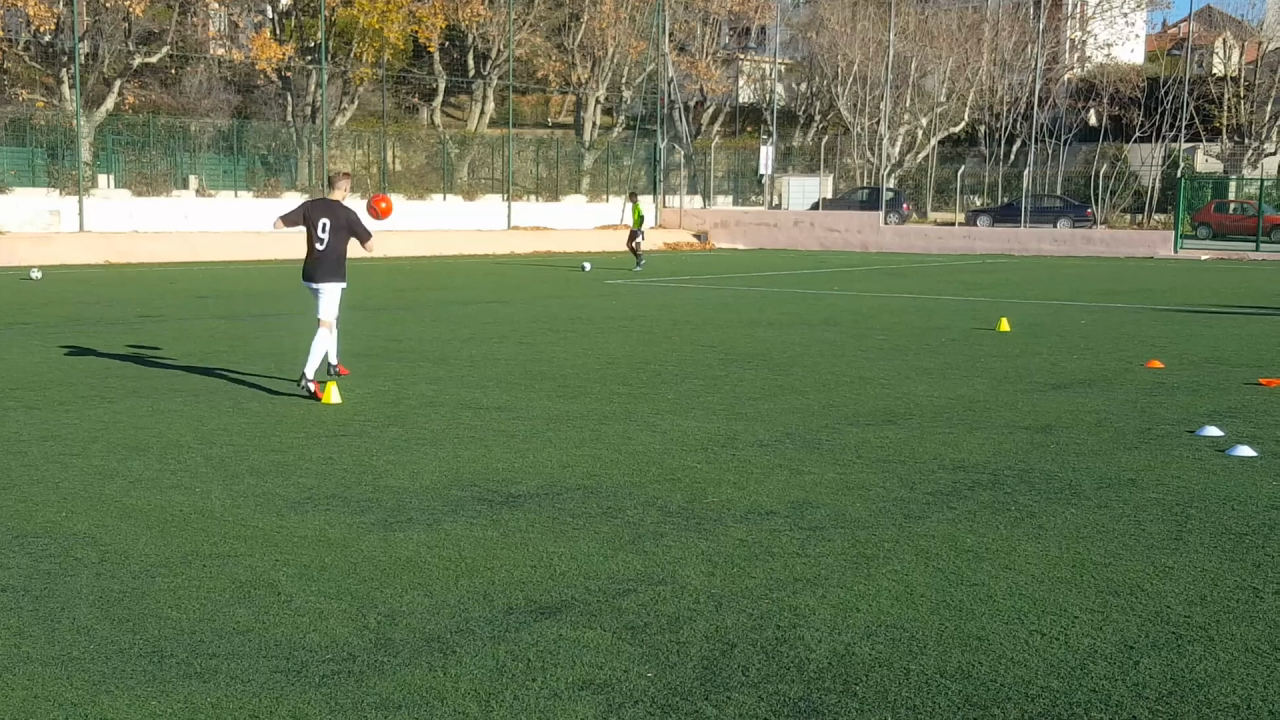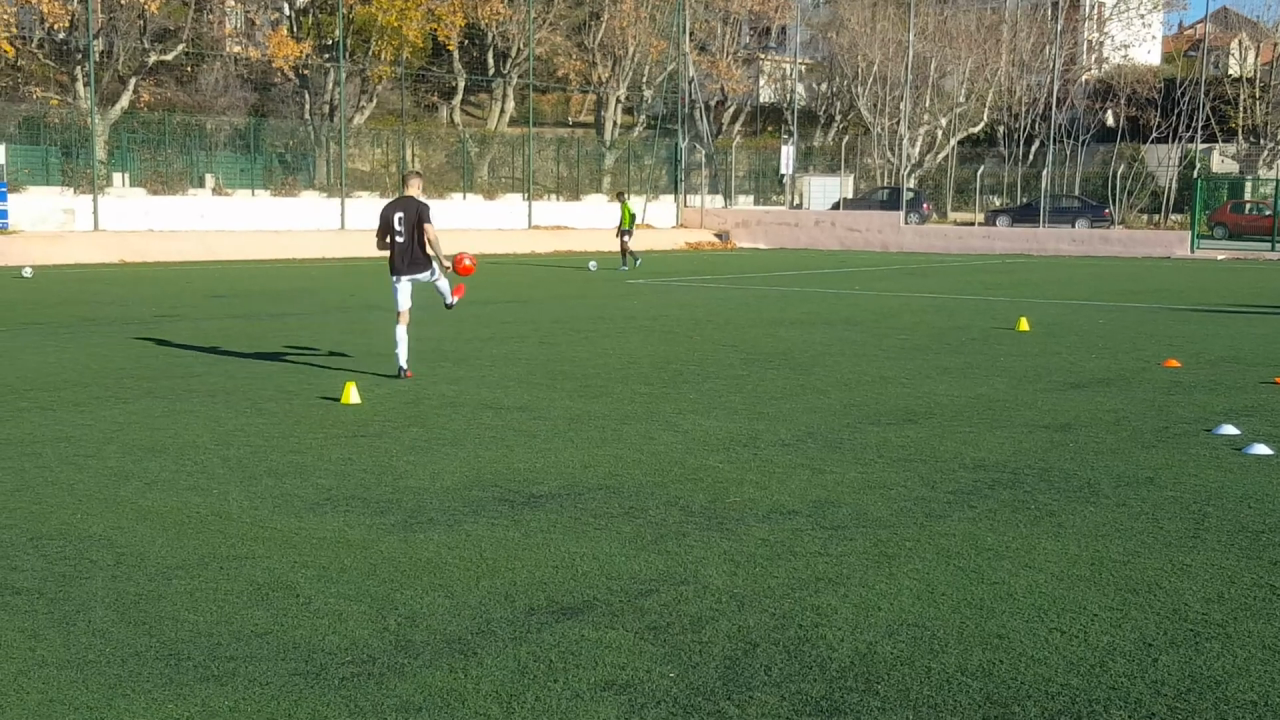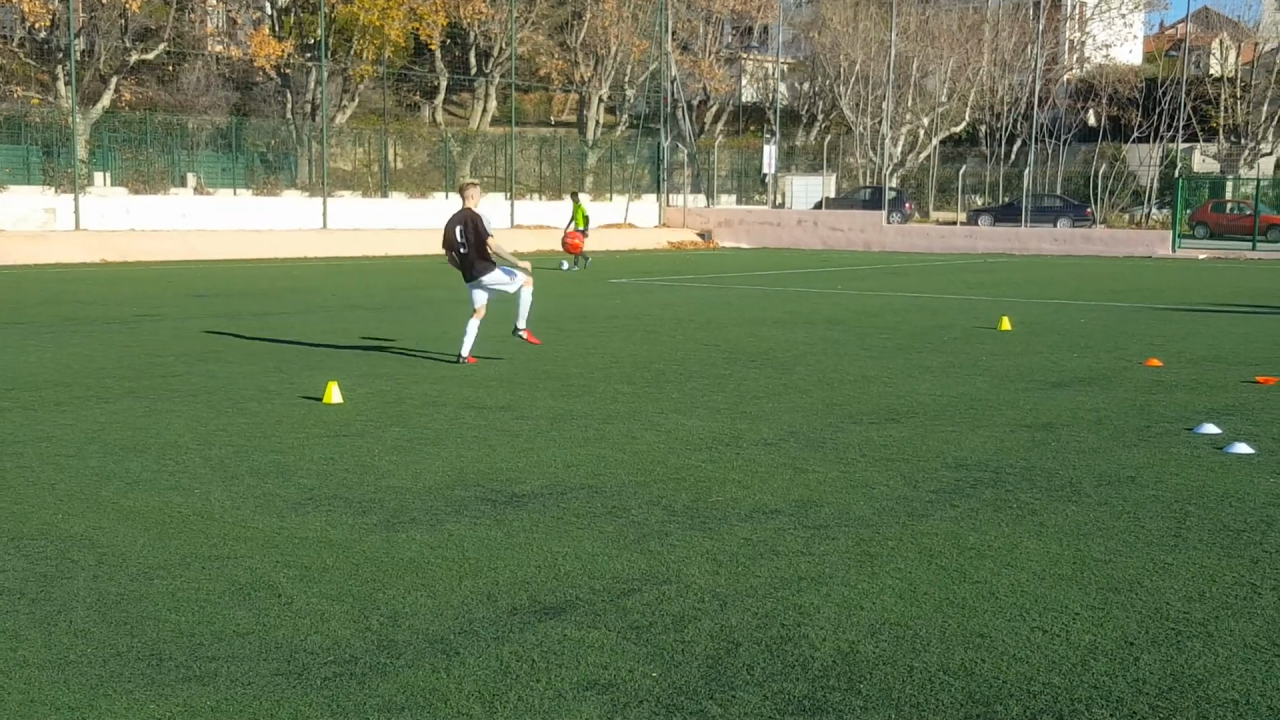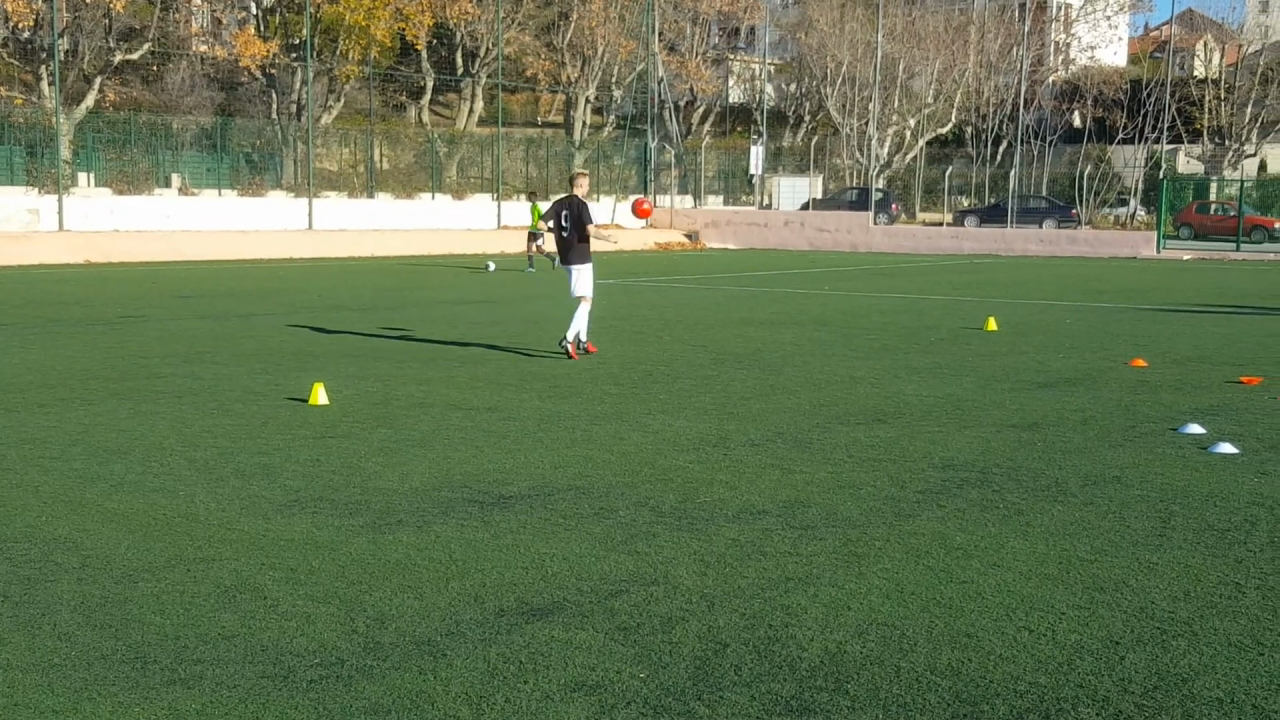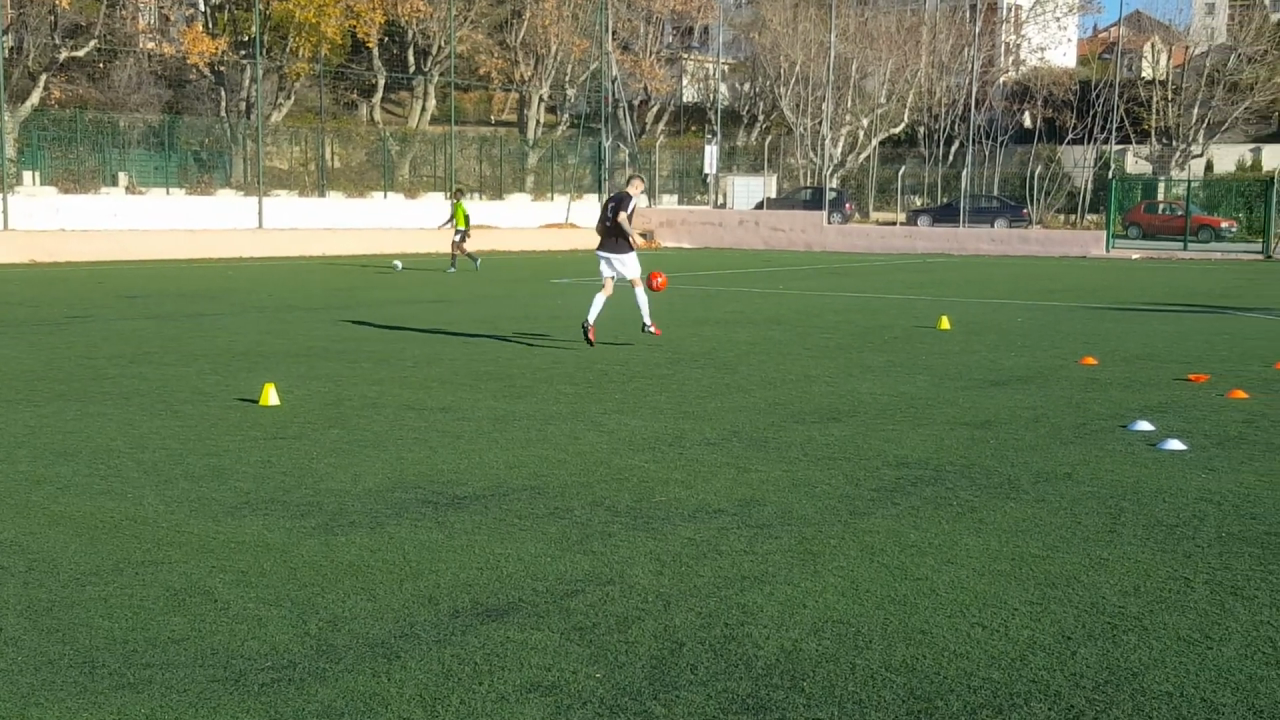
dt=0.5s
person 1, frame 1
left shoulder: (309, 206)
right shoulder: (348, 215)
left elbow: (278, 224)
right elbow: (369, 246)
left wrist: (304, 222)
right wrist: (358, 234)
left hip: (310, 275)
right hip: (332, 277)
left knee: (329, 318)
right knee: (325, 327)
left ankle: (333, 363)
right ankle: (308, 377)
person 1, frame 2
left shoulder: (387, 209)
right shoulder: (421, 206)
left elbow: (380, 244)
right elbow: (430, 233)
right wrist: (443, 260)
left hip: (398, 271)
right hip: (420, 267)
left knee: (402, 319)
right knee: (439, 268)
left ankle: (402, 366)
right ankle: (449, 299)
person 1, frame 3
left shoulder: (452, 221)
right shoulder: (476, 218)
left elbow: (448, 253)
right elbow: (492, 246)
right wrist: (518, 262)
left hip: (471, 275)
right hip: (487, 270)
left knee: (479, 314)
right knee: (527, 281)
left ankle: (464, 354)
right ankle: (521, 327)
person 1, frame 4
left shoulder: (558, 204)
right shoulder: (581, 205)
left elbow: (541, 226)
right elbow: (591, 231)
right wrist: (609, 238)
left hip: (566, 259)
right hip: (581, 260)
left knee: (584, 298)
right knee: (585, 302)
left ankle: (582, 340)
right ankle: (568, 340)
person 1, frame 5
left shoulder: (610, 200)
right shoulder: (629, 199)
left elbow: (599, 229)
right elbow: (621, 218)
right wrist: (633, 235)
left hip: (604, 249)
right hip: (622, 250)
left knee: (607, 290)
right knee: (637, 283)
left ankle: (589, 322)
right ankle: (647, 323)
